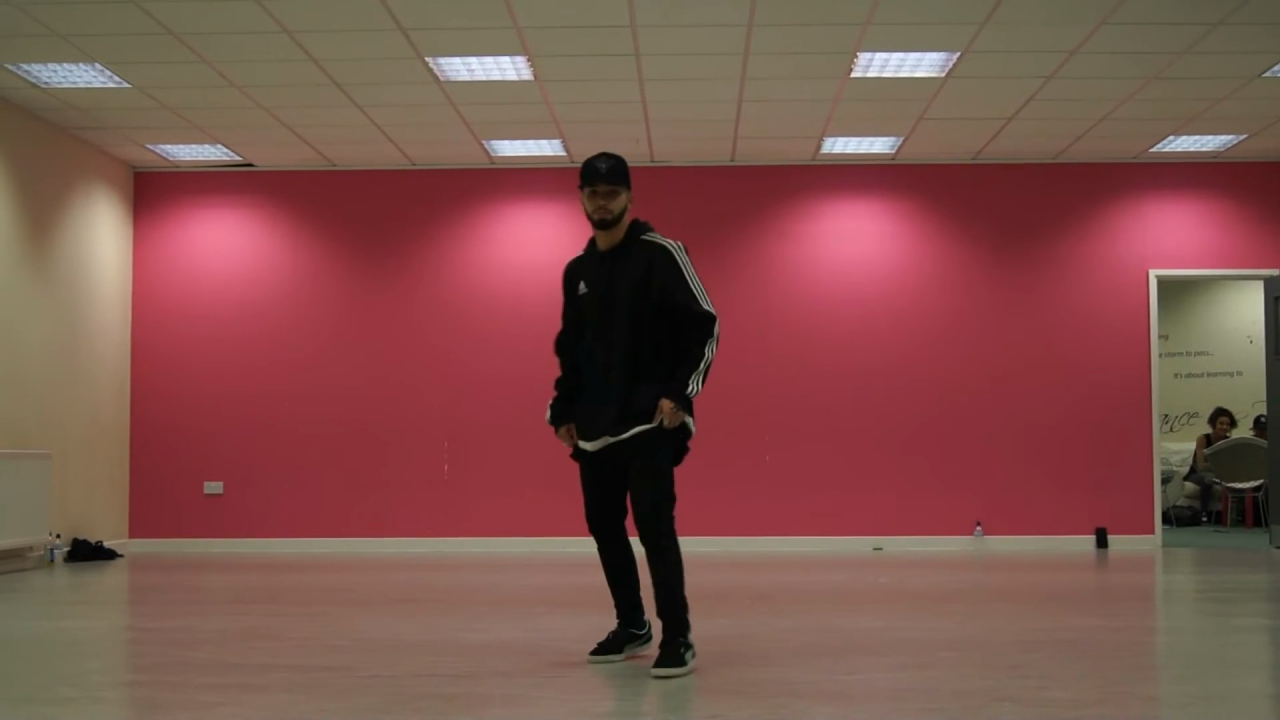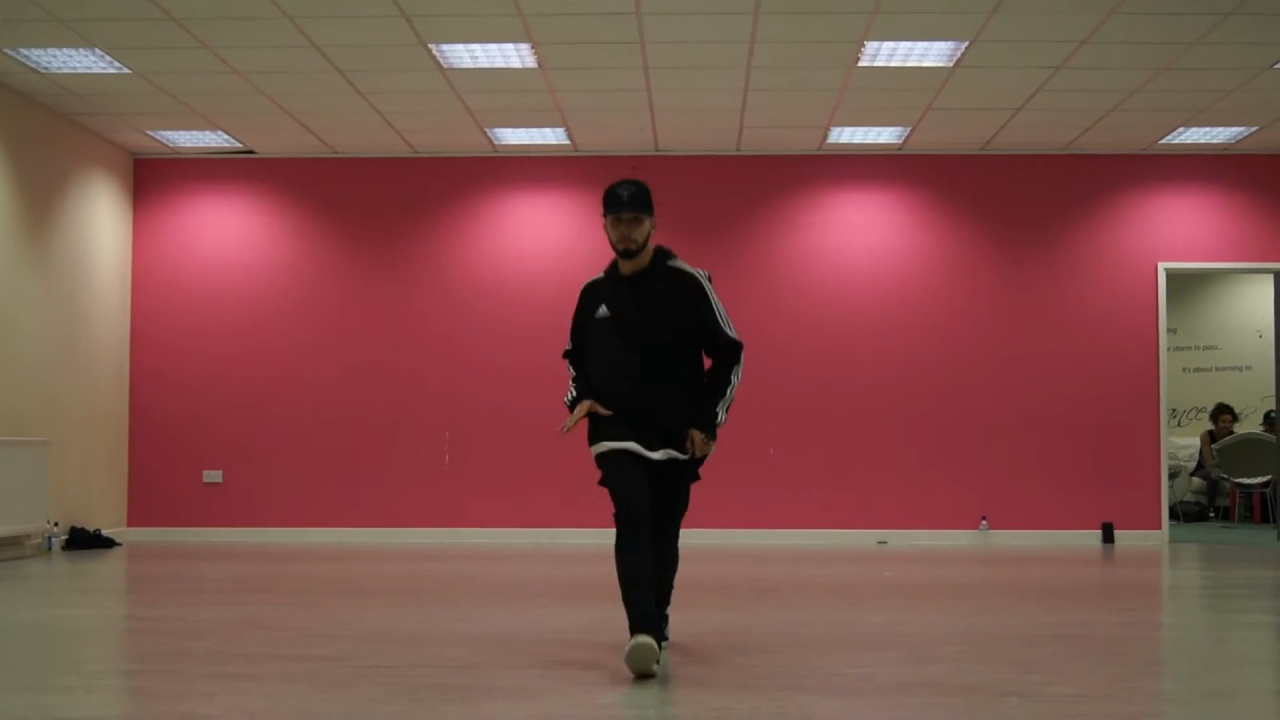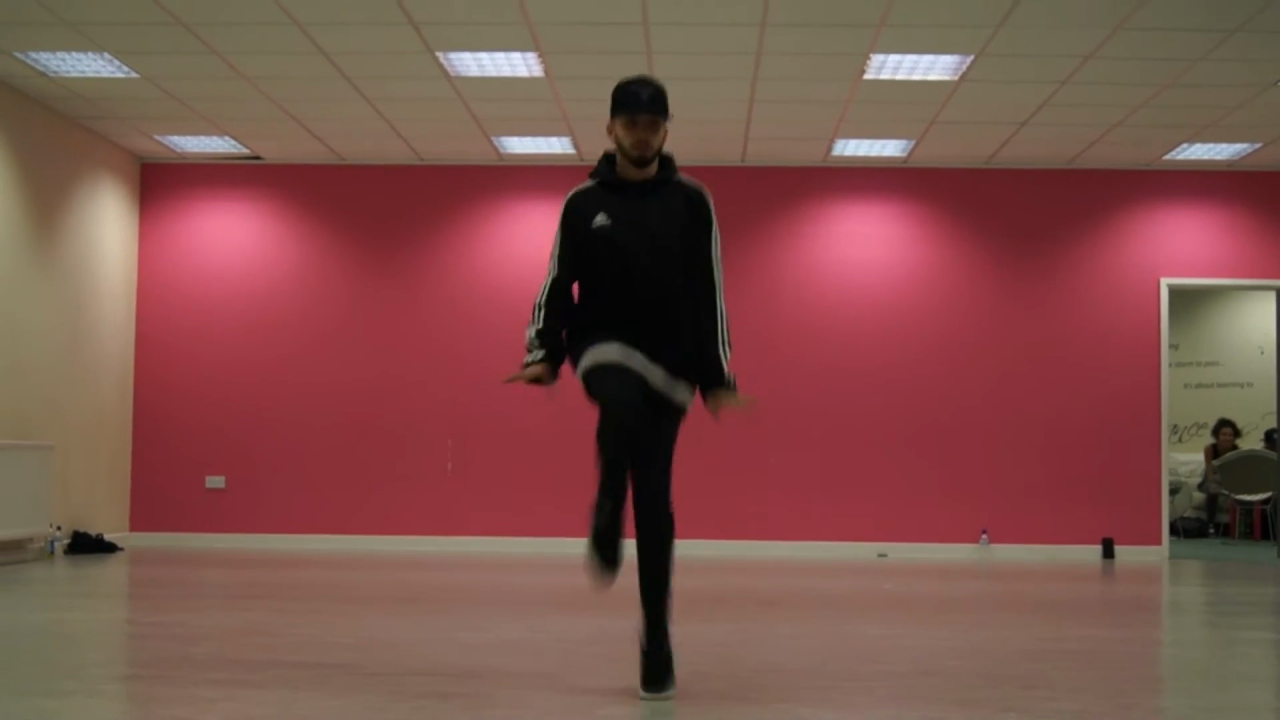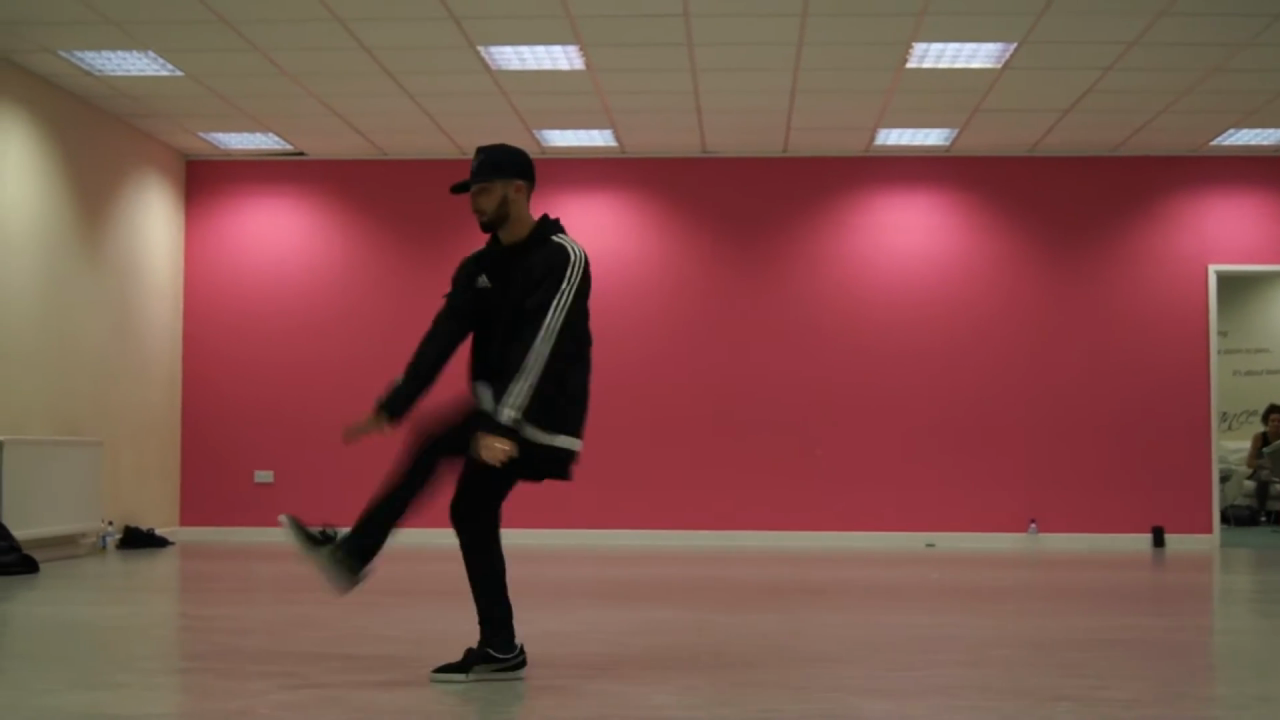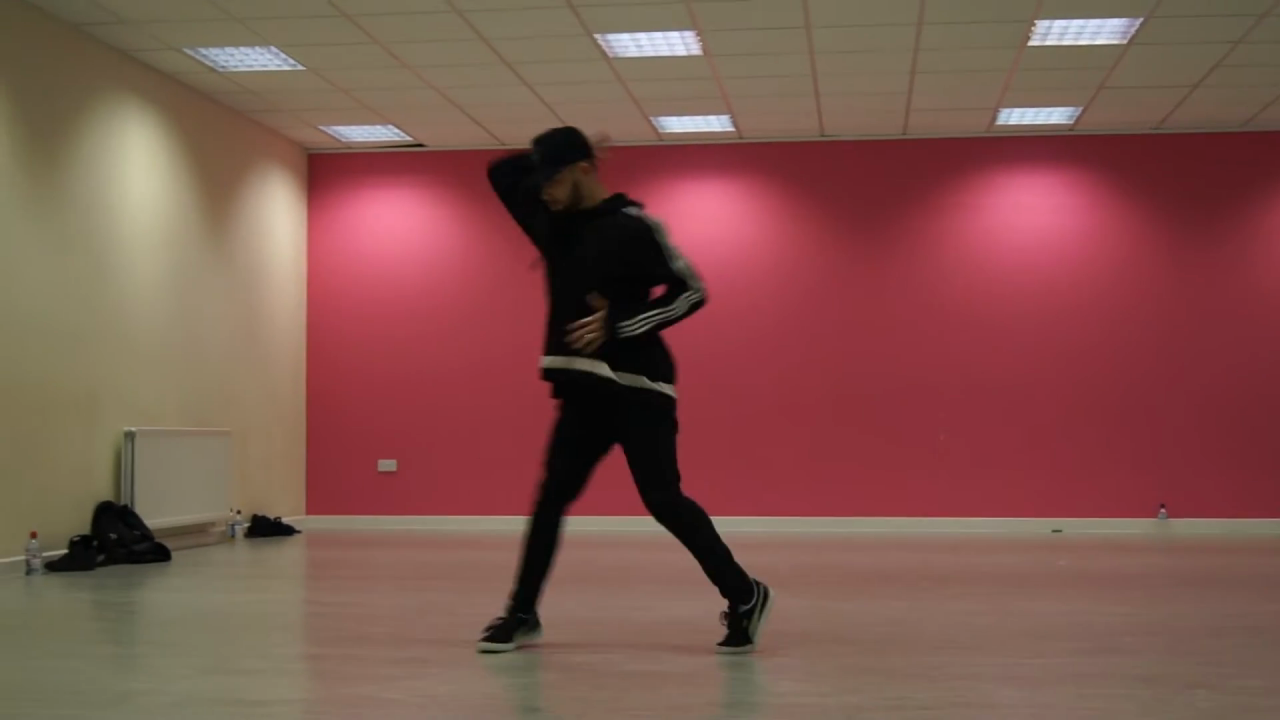
dt=1s
person 1, frame 1
left shoulder: (662, 254)
right shoulder: (577, 270)
left elbow: (704, 326)
left wrist: (679, 395)
right wrist: (561, 410)
left hip: (651, 418)
right hip: (596, 424)
left knee: (653, 519)
right knee: (602, 523)
left ankle: (677, 638)
right ankle: (631, 624)
person 1, frame 2
left shoulder: (688, 283)
right shoulder: (594, 294)
left elbow: (729, 355)
right elbow: (577, 358)
left wrist: (707, 421)
right wrist: (579, 398)
left hip: (677, 437)
right hip: (617, 436)
left knee: (663, 534)
right knee: (632, 520)
left ankle: (656, 616)
right ankle: (642, 632)
person 1, frame 3
left shoulder: (691, 201)
right shoulder: (584, 201)
left elbow: (708, 294)
right elbow: (559, 282)
left wrist: (716, 380)
right wrist: (543, 353)
left hip: (666, 367)
right hip: (605, 351)
left knee: (653, 496)
right knee: (621, 402)
left ankle: (655, 638)
right ankle: (607, 522)
person 1, frame 4
left shoulder: (562, 256)
right shoulder: (477, 267)
left elbow: (544, 345)
right elbow: (440, 343)
left wrist: (502, 427)
right wrist: (388, 408)
left hip: (545, 413)
right hip: (499, 407)
left knee: (433, 445)
right knee: (470, 513)
left ankle: (351, 555)
right ankle: (499, 647)
person 1, frame 5
left shoulder: (635, 226)
right shoulder: (551, 222)
left elbow: (692, 292)
right elbow: (501, 172)
left wrist: (618, 327)
right wrist: (548, 152)
left hip: (639, 383)
right hip: (584, 388)
left knee: (662, 498)
right knee: (553, 496)
left ankle: (744, 598)
right ankle: (521, 613)
